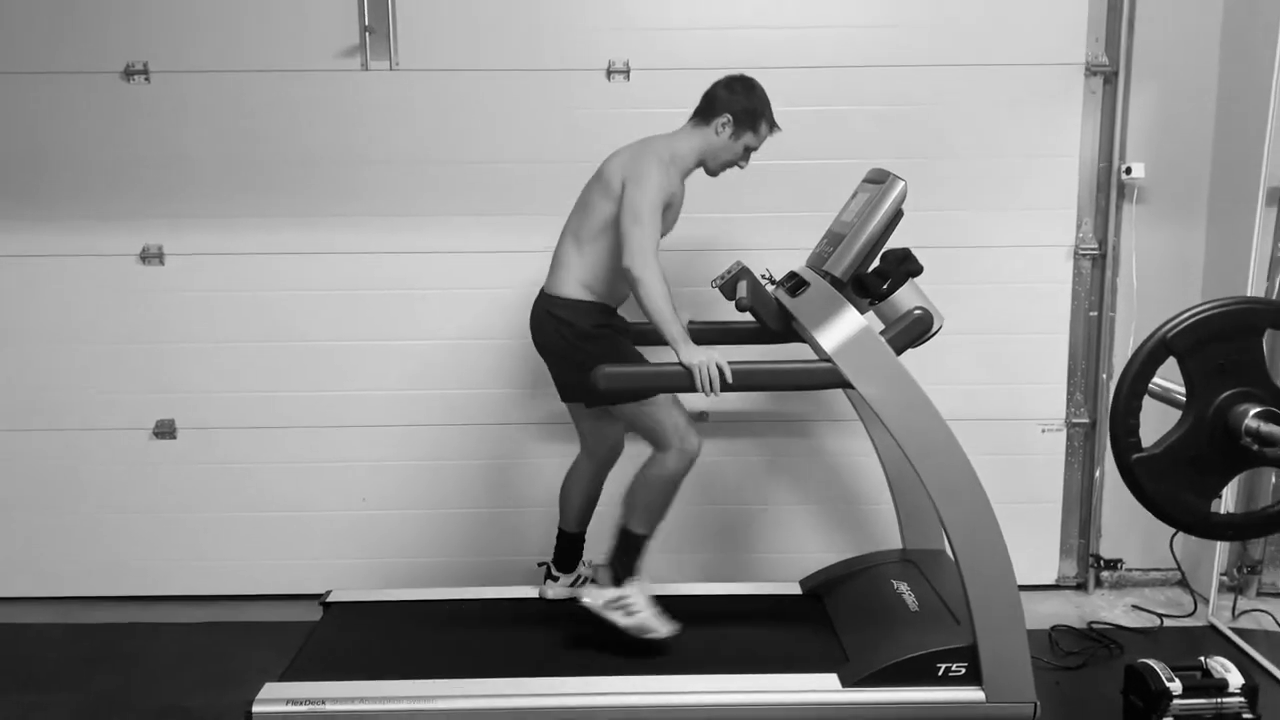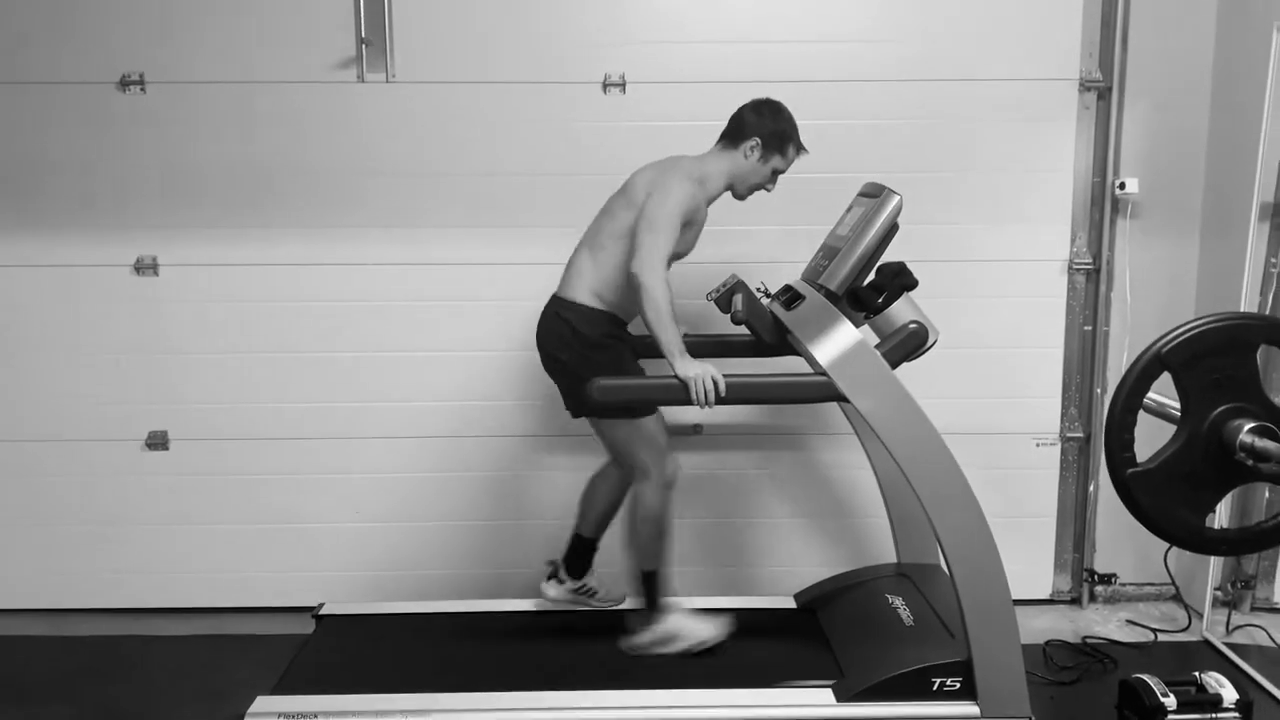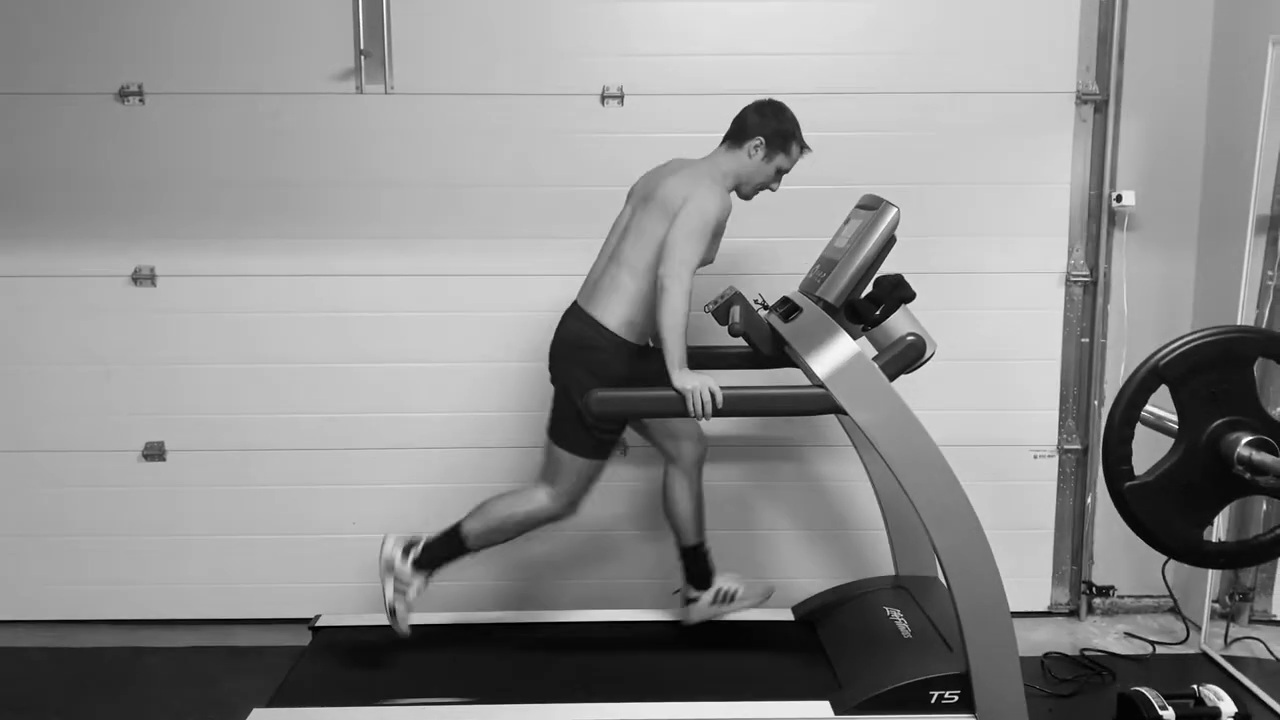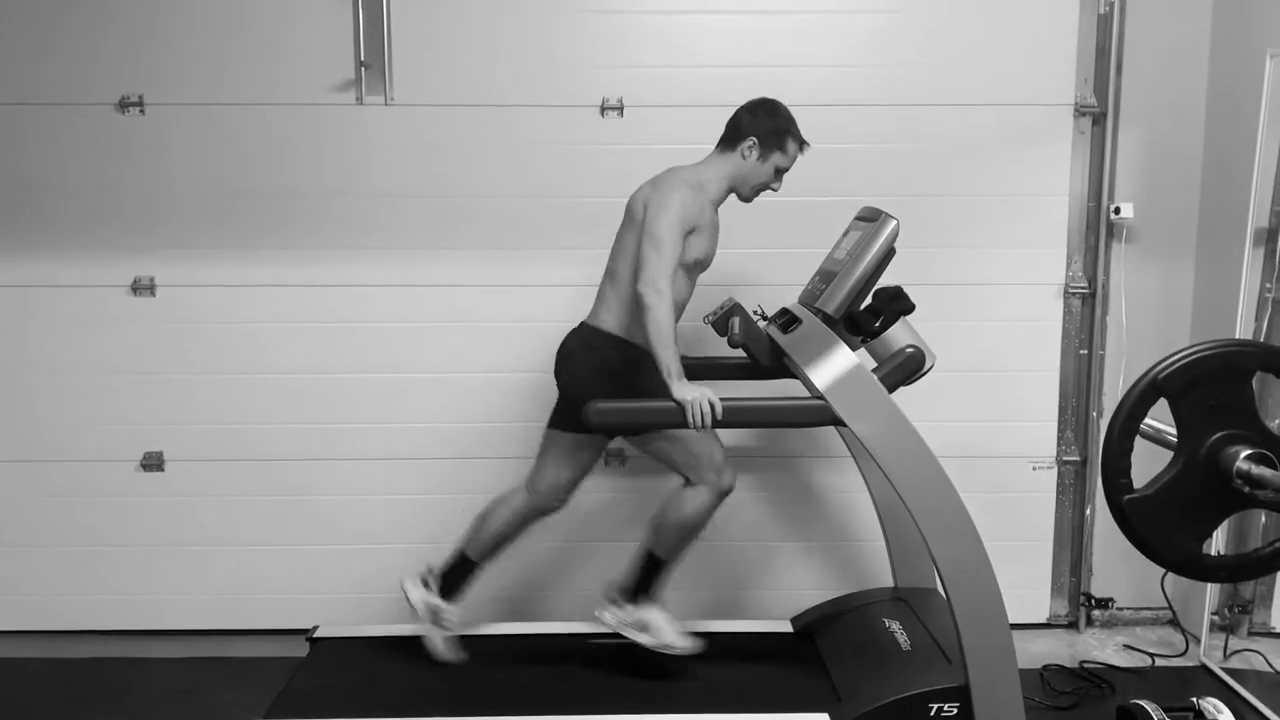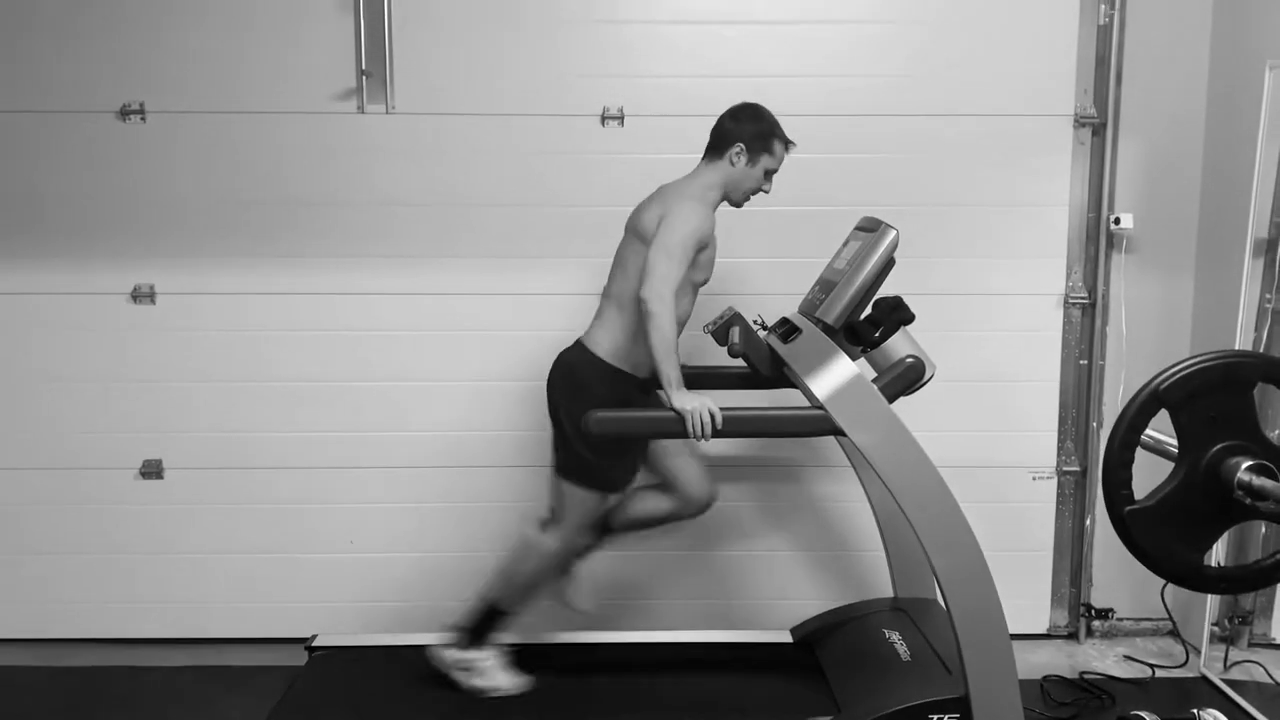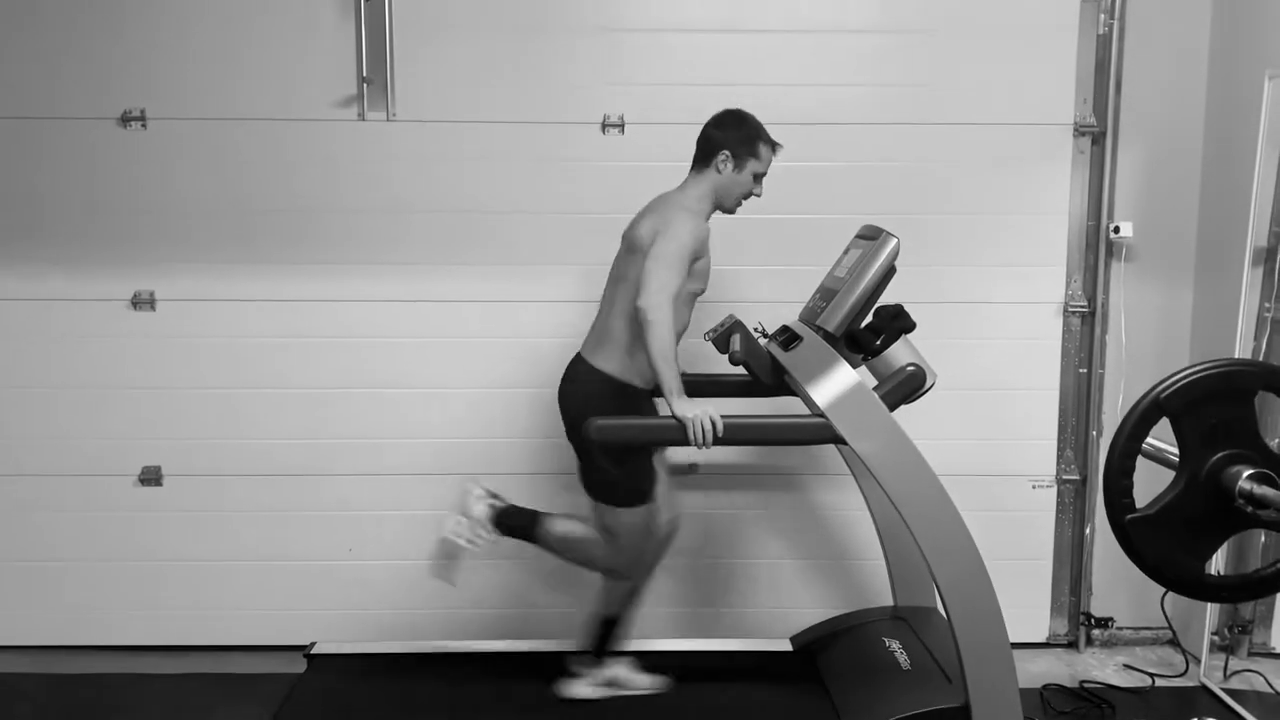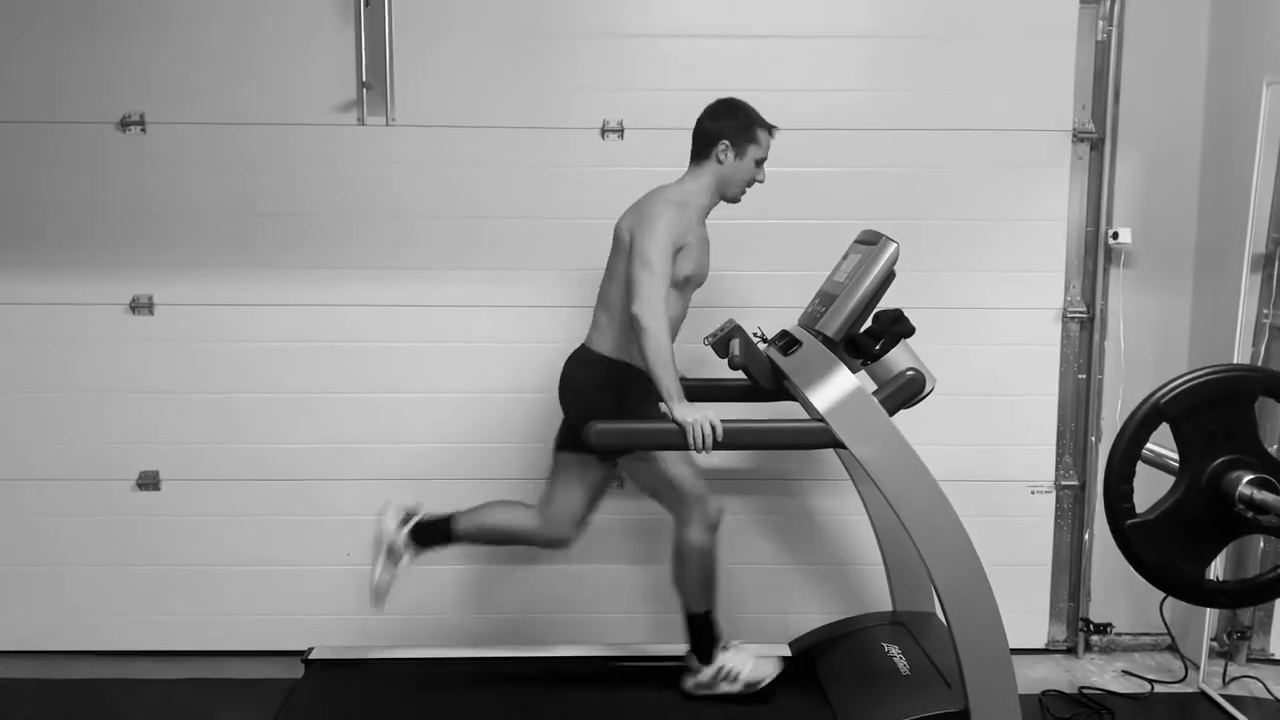
dt=0.2s
person 1, frame 1
left shoulder: (662, 163)
right shoulder: (655, 168)
right elbow: (636, 263)
left wrist: (672, 325)
right wrist: (683, 349)
left hip: (581, 317)
right hip: (572, 322)
left knee: (601, 449)
right knee: (679, 445)
left ankle: (564, 571)
right ankle: (616, 582)
person 1, frame 2
left shoulder: (690, 183)
right shoulder: (681, 183)
right elbow: (646, 269)
left wrist: (674, 344)
right wrist: (680, 360)
left hip: (587, 328)
right hip: (580, 329)
left knee: (631, 462)
right knee: (658, 470)
left ankle: (570, 575)
right ankle: (651, 617)
person 1, frame 3
left shoulder: (674, 177)
right shoulder: (710, 195)
right elbow: (673, 275)
right wrist: (680, 372)
left hip: (599, 337)
right hip: (605, 352)
left knee: (688, 448)
right knee: (559, 496)
left ankle: (700, 588)
right ankle: (419, 560)
person 1, frame 4
left shoulder: (687, 193)
right shoulder: (683, 196)
right elbow: (649, 288)
left wrist: (667, 370)
right wrist: (677, 382)
left hip: (603, 356)
right hip: (608, 360)
left knee: (543, 493)
right knee: (714, 478)
left ankle: (441, 592)
right ankle: (633, 600)
person 1, frame 5
left shoulder: (678, 203)
right shoulder: (690, 208)
right elbow: (654, 295)
left wrist: (665, 384)
right wrist: (678, 392)
left hip: (617, 380)
right hip: (598, 383)
left knee: (696, 494)
right knee: (567, 530)
left ankle: (571, 543)
right ankle: (470, 644)
person 1, frame 6
left shoulder: (674, 215)
right shoulder: (681, 223)
right elbow: (652, 310)
left wrist: (670, 389)
right wrist: (680, 400)
left hip: (613, 388)
right hip: (605, 396)
left knee: (659, 526)
right knee: (624, 551)
left ankle: (597, 664)
right ankle: (499, 518)
person 1, frame 7
left shoulder: (686, 215)
right shoulder: (667, 211)
right elbow: (645, 308)
right wrist: (677, 403)
left hip: (609, 380)
right hip: (607, 381)
left knee: (557, 525)
right knee: (699, 509)
left ankle: (417, 532)
right ankle: (707, 658)
